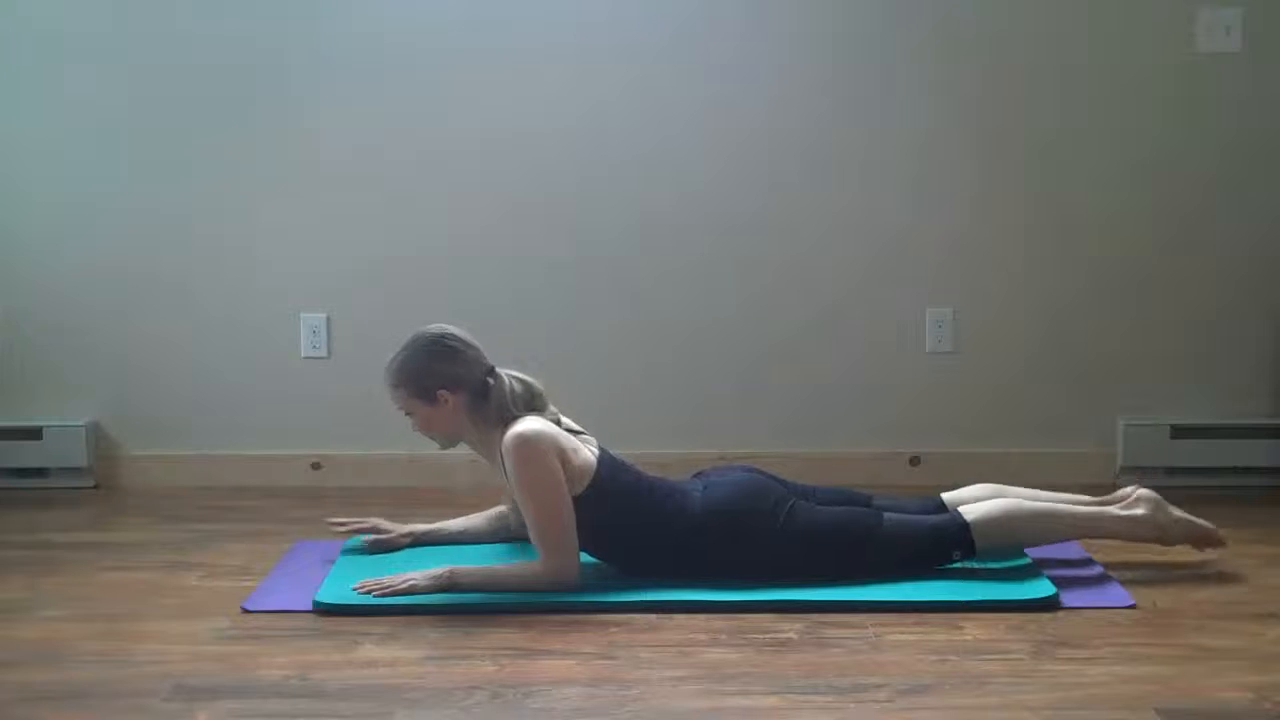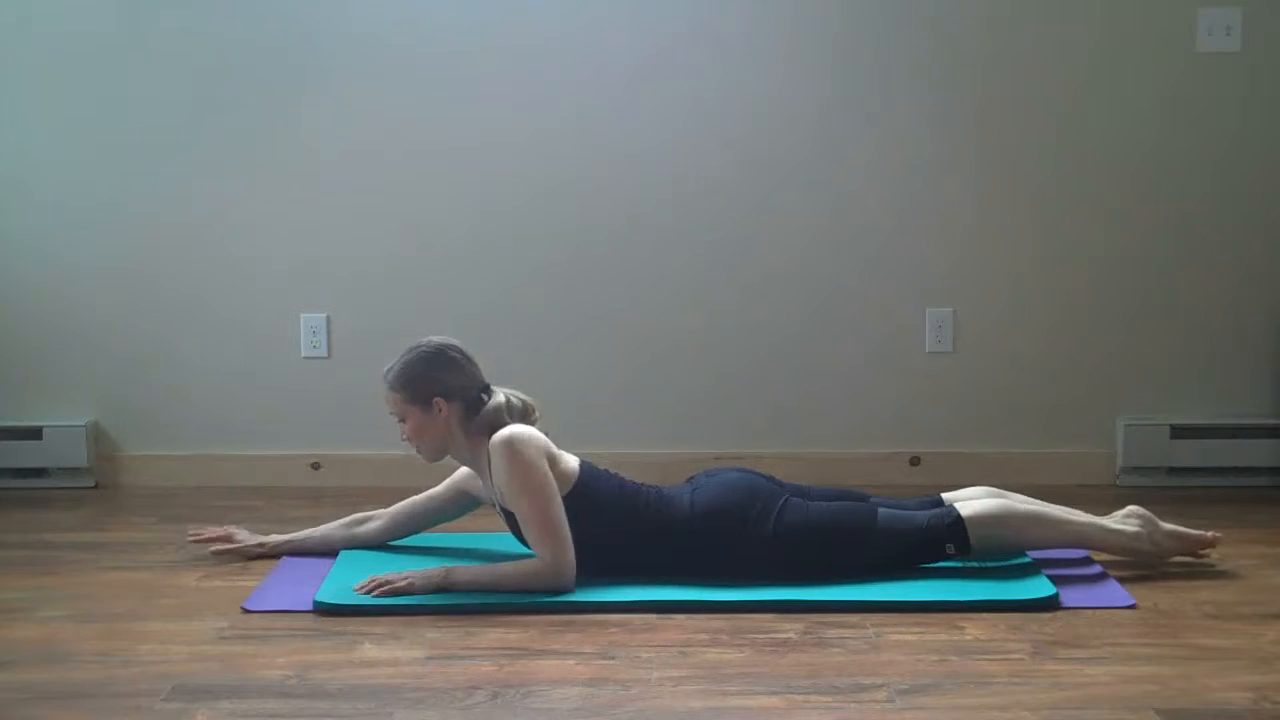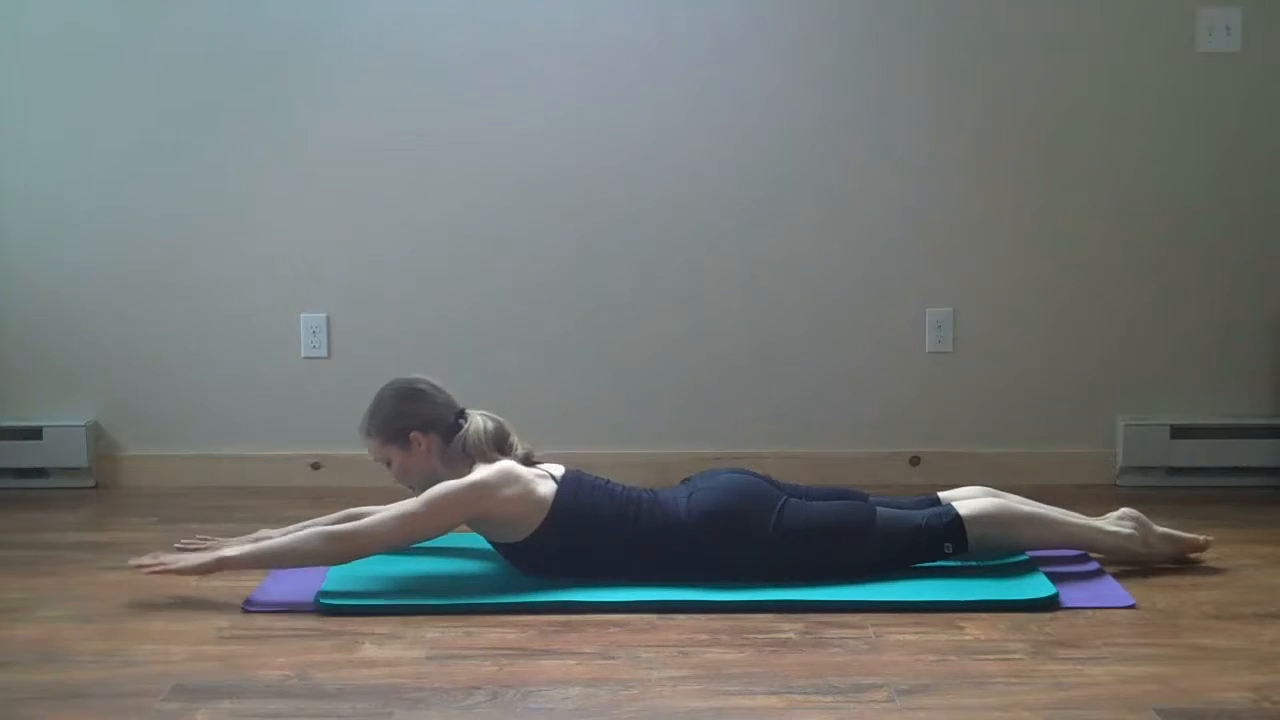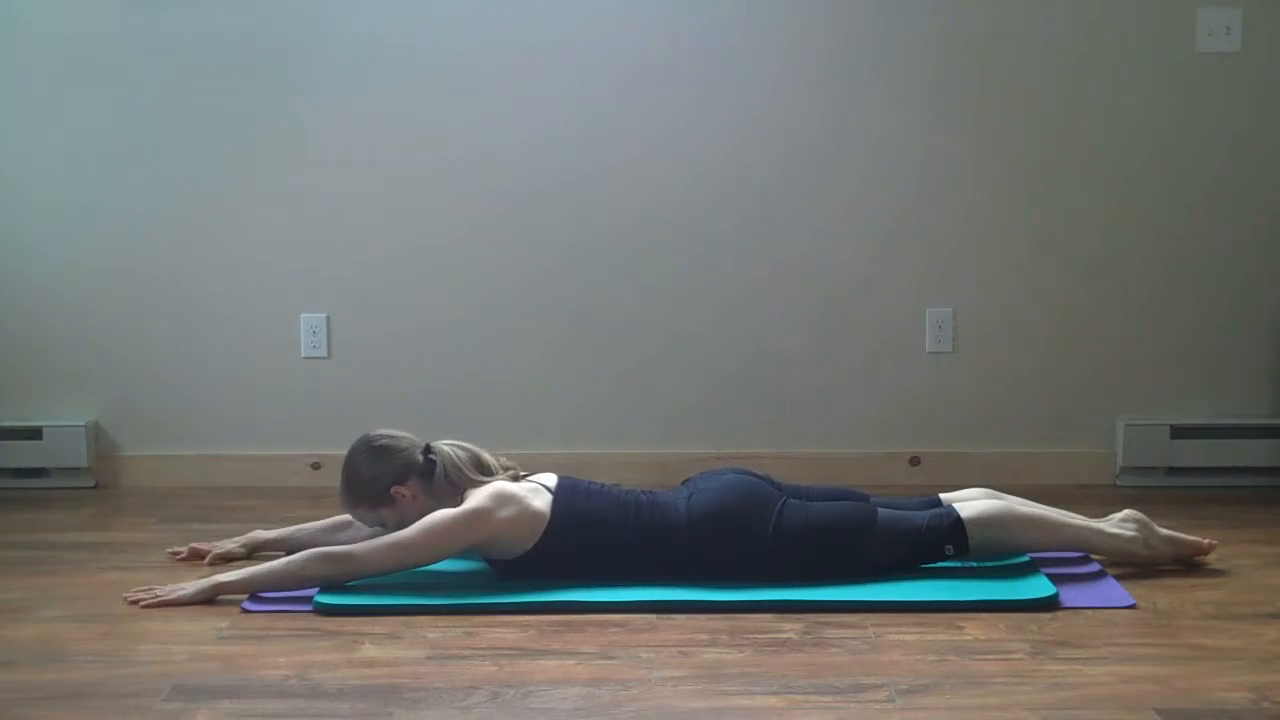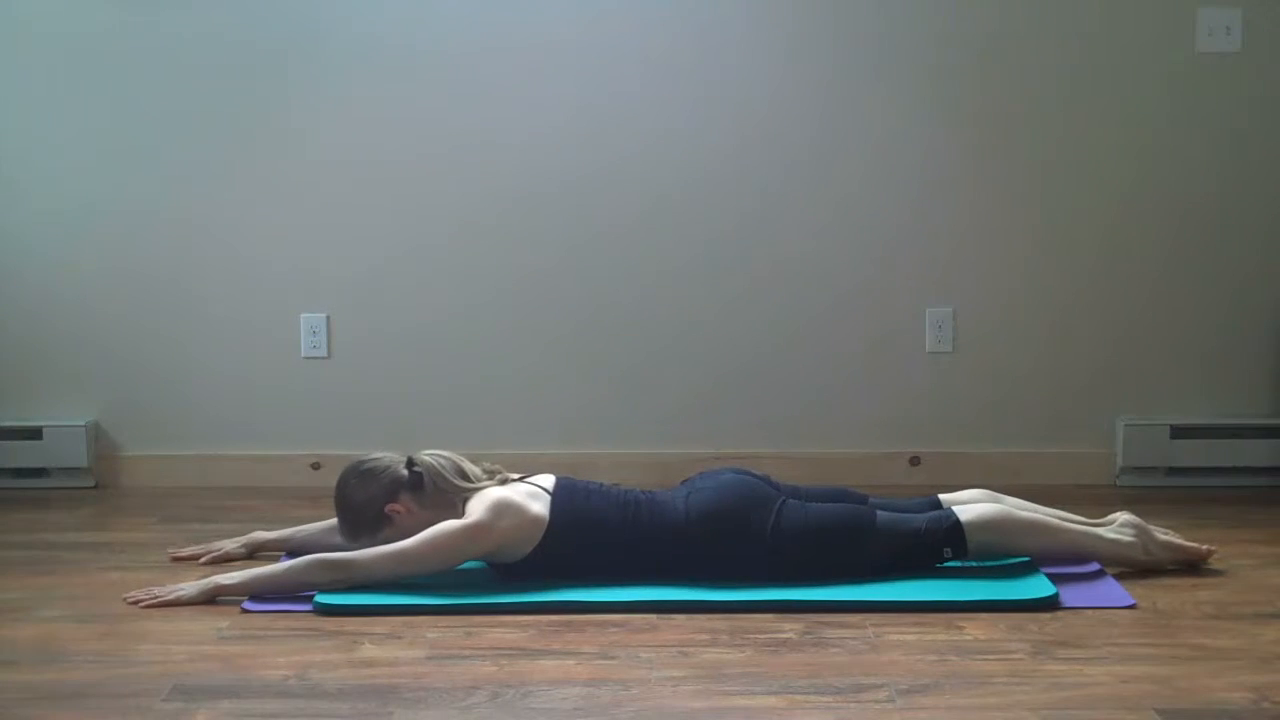
dt=0.5s
person 1, frame 1
left shoulder: (523, 442)
right shoulder: (519, 426)
left elbow: (557, 573)
right elbow: (515, 522)
left wrist: (439, 580)
right wrist: (414, 532)
left hip: (741, 539)
right hip: (726, 501)
left knee: (948, 534)
right knee: (937, 510)
left ankle: (1129, 518)
right ankle: (1116, 503)
person 1, frame 2
left shoulder: (509, 450)
right shoulder: (486, 462)
left elbow: (560, 571)
right elbow: (384, 523)
left wrist: (438, 581)
right wrist: (273, 541)
left hip: (735, 538)
right hip: (723, 508)
left knee: (937, 531)
right knee: (925, 514)
left ankle: (1128, 533)
right ankle: (1119, 522)
person 1, frame 3
left shoulder: (477, 494)
right shoulder: (482, 469)
left elbow: (346, 542)
right elbow: (366, 517)
left wrist: (213, 560)
right wrist: (238, 535)
left hip: (729, 542)
right hip: (722, 507)
left knee: (928, 532)
right knee: (919, 514)
left ankle: (1121, 534)
right ankle: (1111, 521)
person 1, frame 4
left shoulder: (478, 517)
right shoulder: (477, 480)
left elbow: (347, 560)
right elbow: (356, 526)
left wrist: (214, 587)
right wrist: (250, 539)
left hip: (733, 541)
right hip: (721, 507)
left knee: (932, 531)
right knee: (929, 515)
left ankle: (1122, 538)
right ankle: (1111, 525)
person 1, frame 5
left shoulder: (478, 526)
right shoulder: (478, 486)
left elbow: (348, 564)
right elbow: (357, 527)
left wrist: (216, 588)
right wrist: (253, 540)
left hip: (731, 541)
right hip: (721, 505)
left knee: (933, 536)
right knee: (927, 510)
left ankle: (1118, 541)
right ankle: (1106, 526)
